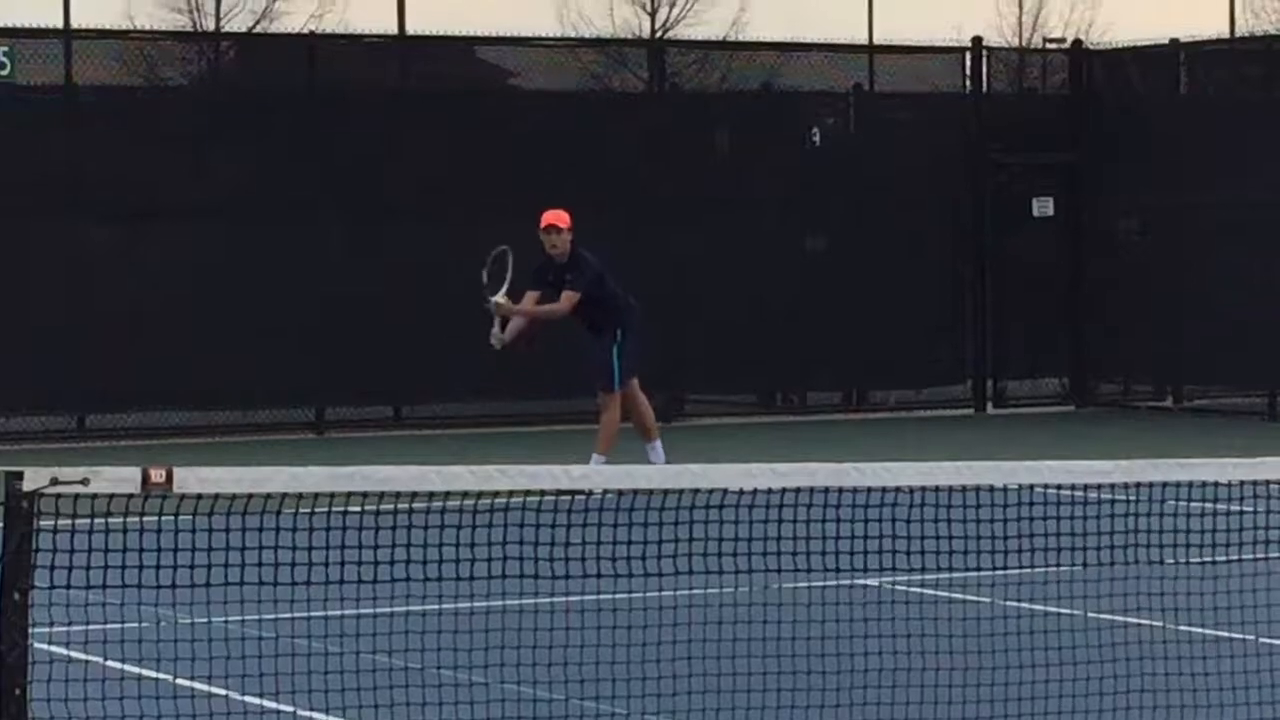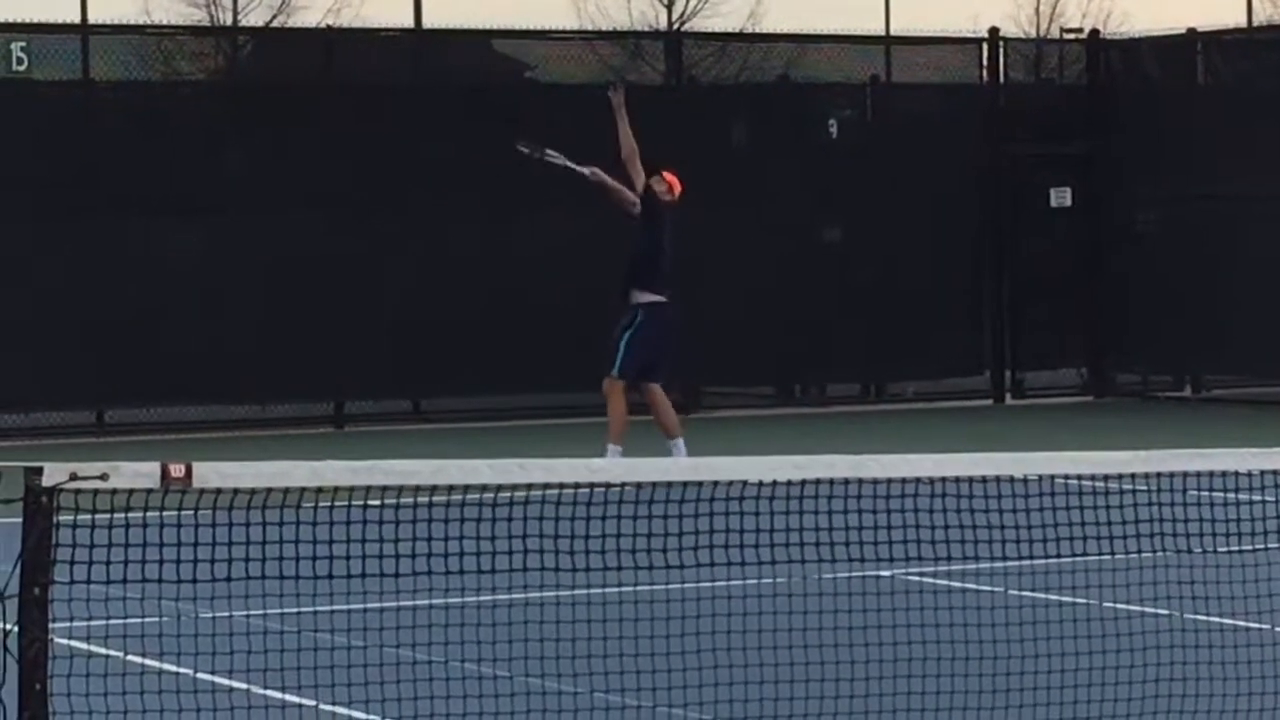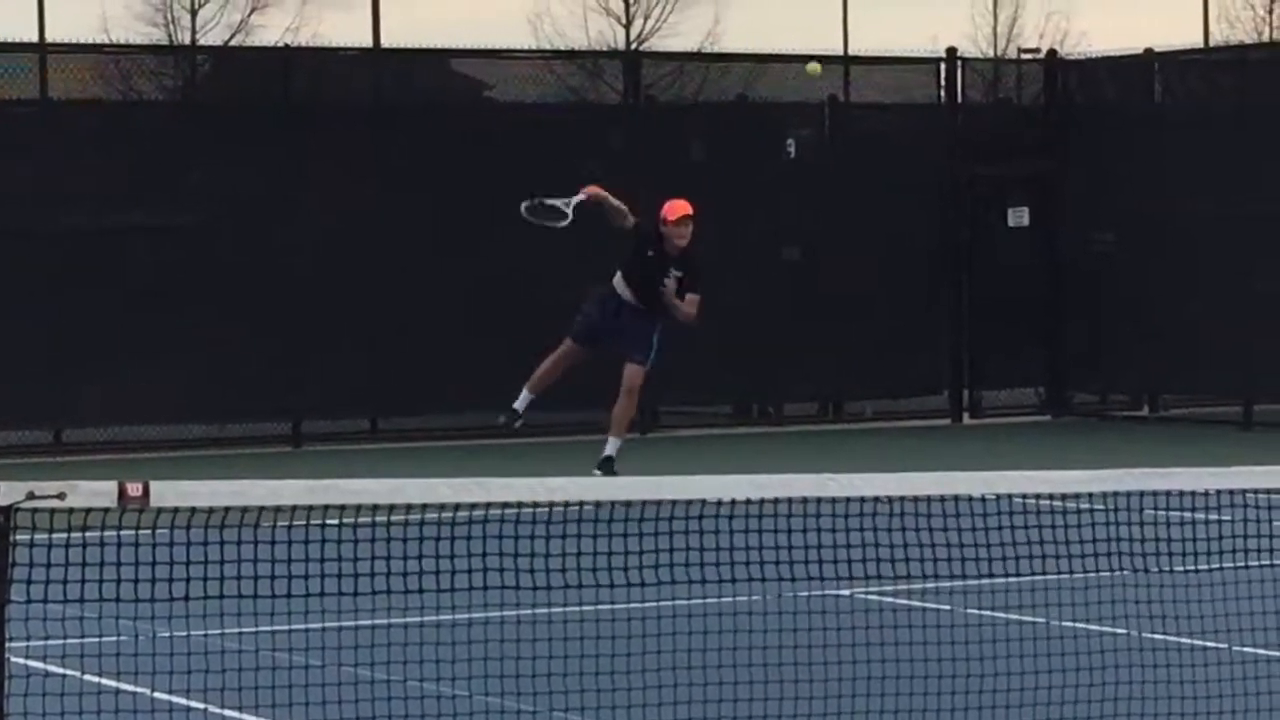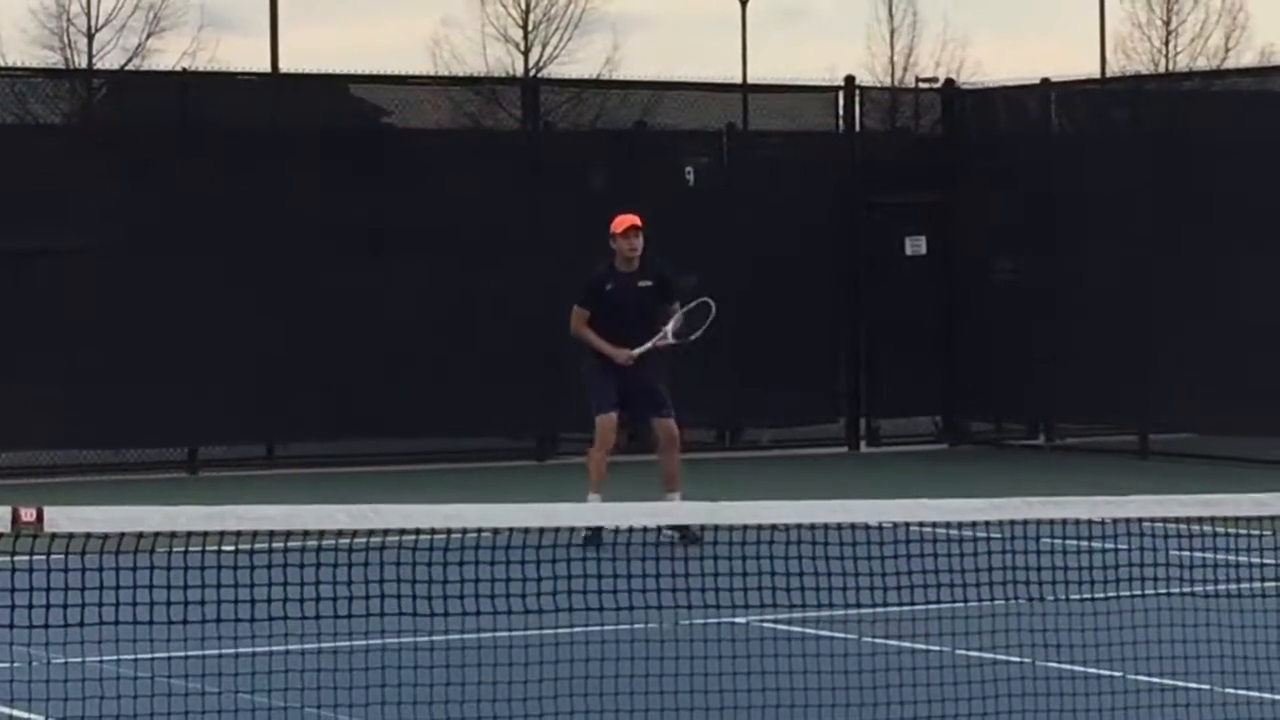
dt=1s
person 1, frame 1
left shoulder: (583, 264)
right shoulder: (545, 268)
left elbow: (563, 309)
right elbow: (528, 306)
left wrist: (513, 309)
right wrist: (505, 336)
left hip: (619, 326)
right hip: (604, 328)
left knee: (609, 397)
right knee: (630, 391)
left ankle: (596, 468)
right ankle: (658, 459)
person 1, frame 2
left shoulder: (658, 212)
right shoulder: (652, 215)
left elbow: (632, 161)
right elbow: (634, 203)
left wrist: (620, 112)
right wrist: (606, 179)
left hip: (646, 312)
right hip: (653, 312)
left knee: (613, 386)
right knee: (651, 388)
left ankle: (613, 461)
right ankle: (681, 458)
person 1, frame 3
left shoulder: (690, 265)
right shoulder: (648, 238)
left elbow: (689, 316)
right elbow: (620, 215)
left wrist: (672, 301)
right wrist: (600, 196)
left hip: (644, 319)
right hip: (613, 303)
left knee: (630, 387)
right knee: (566, 354)
left ankle: (608, 457)
right ankle: (521, 405)
person 1, frame 4
left shoulder: (657, 277)
right shoulder: (599, 280)
left elbow: (675, 313)
right elbow: (577, 326)
right wrist: (611, 351)
left hip: (644, 367)
right hip: (605, 367)
left knee: (669, 436)
right knee: (605, 436)
